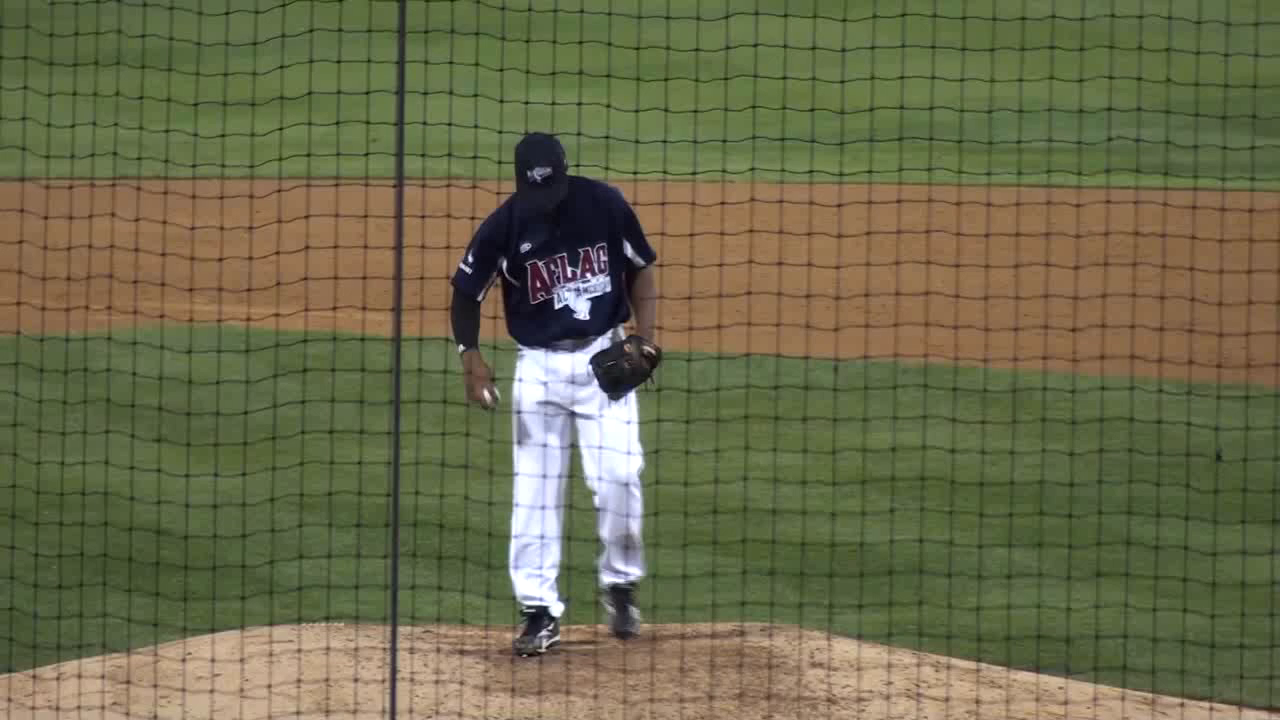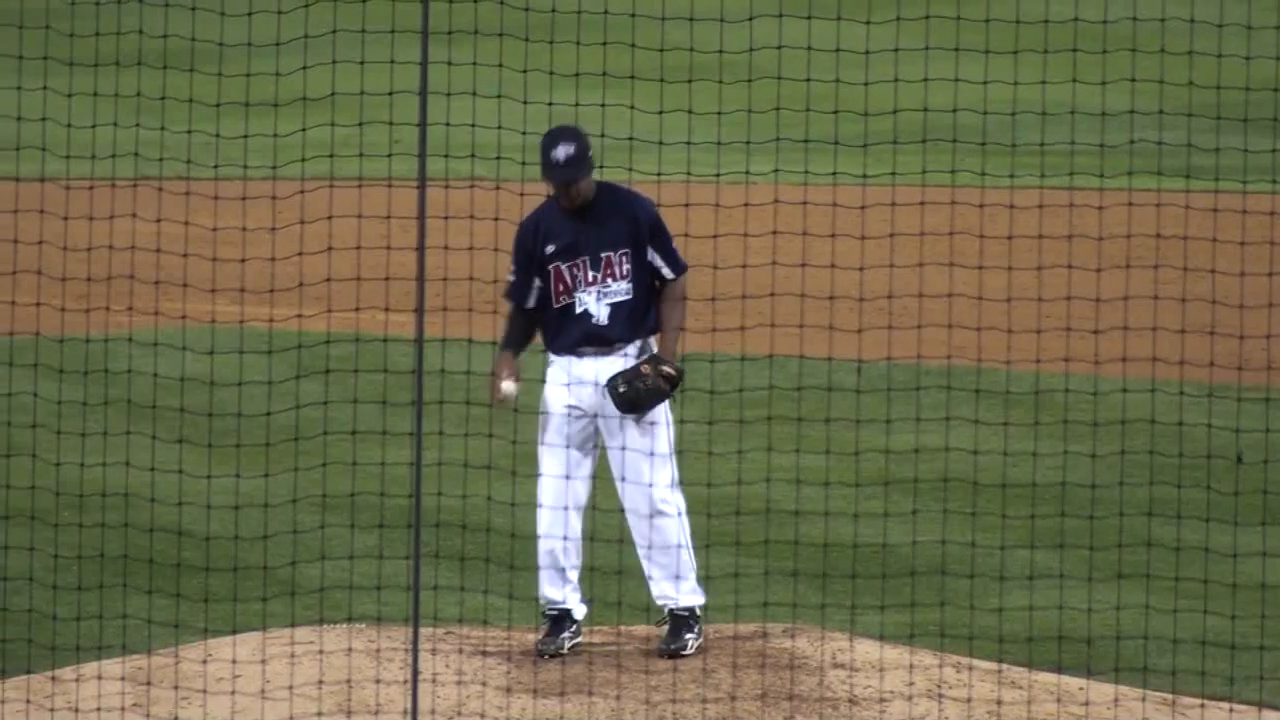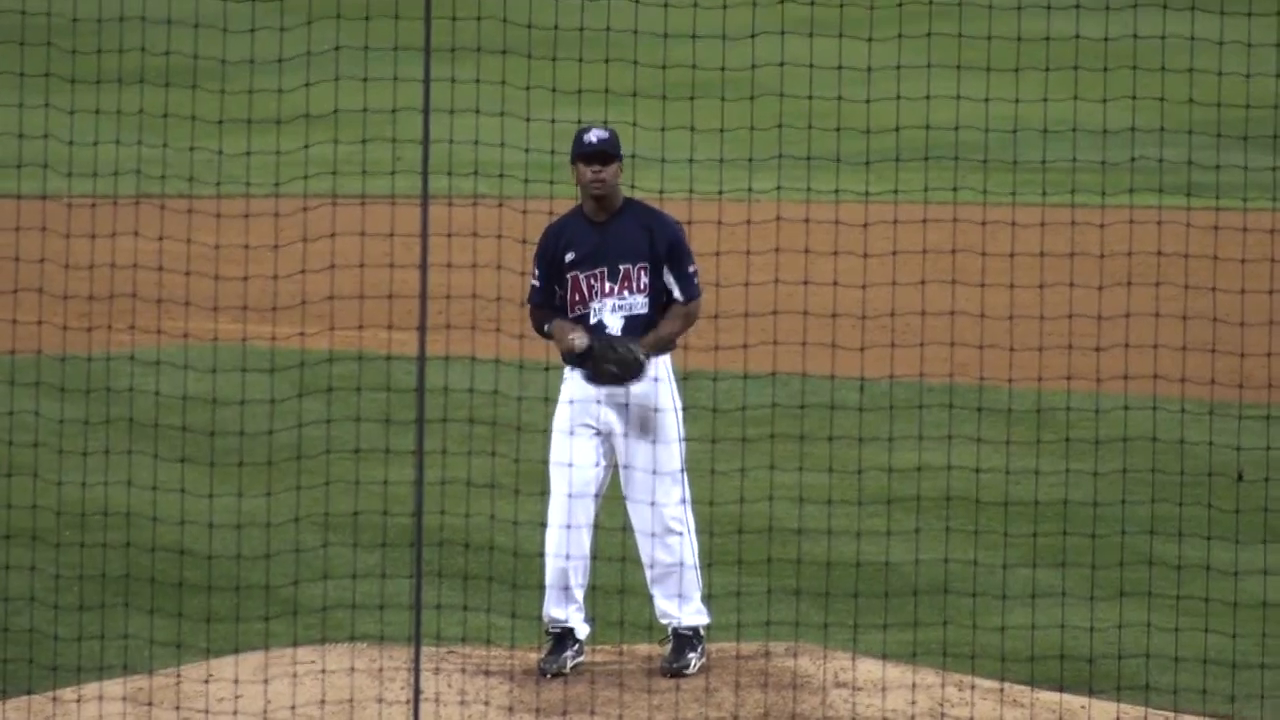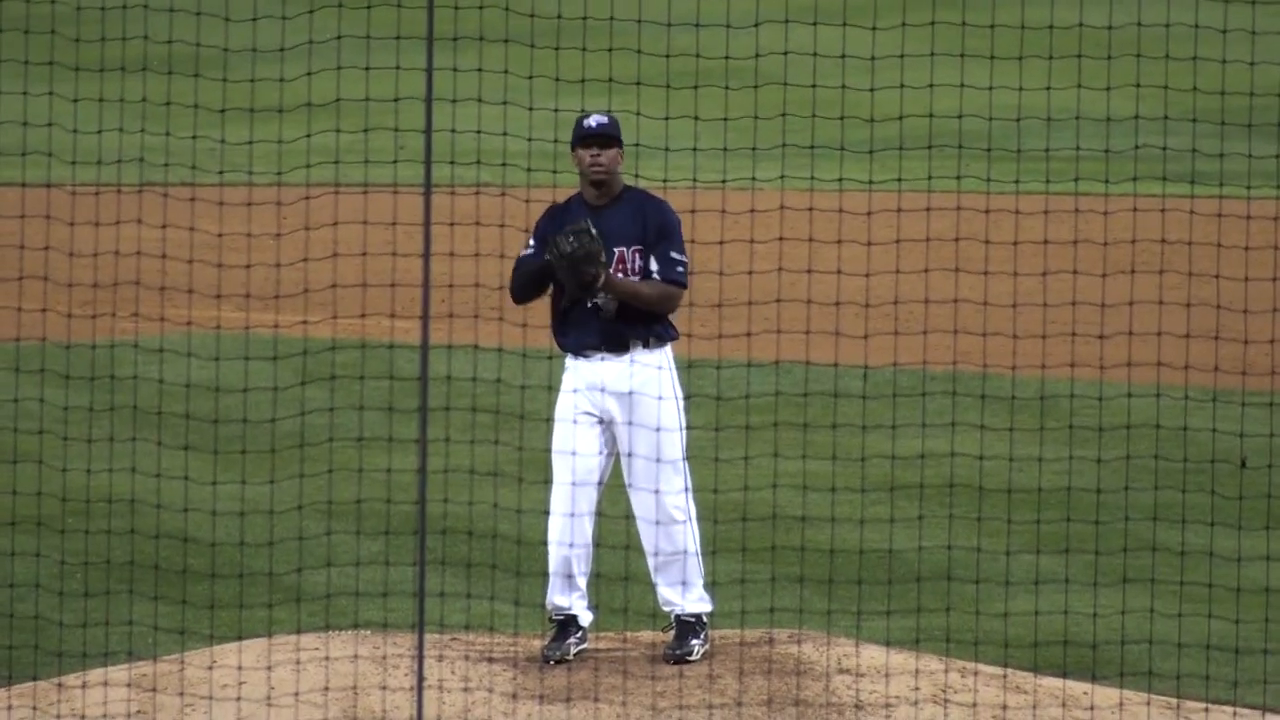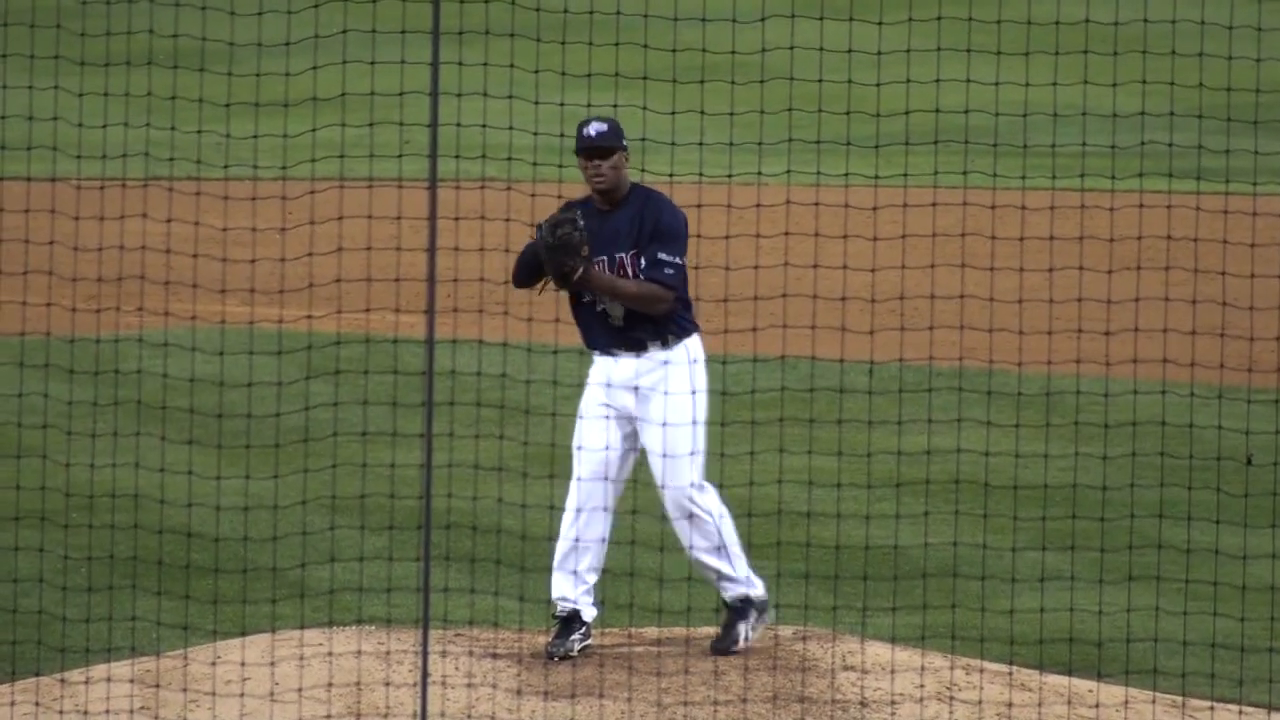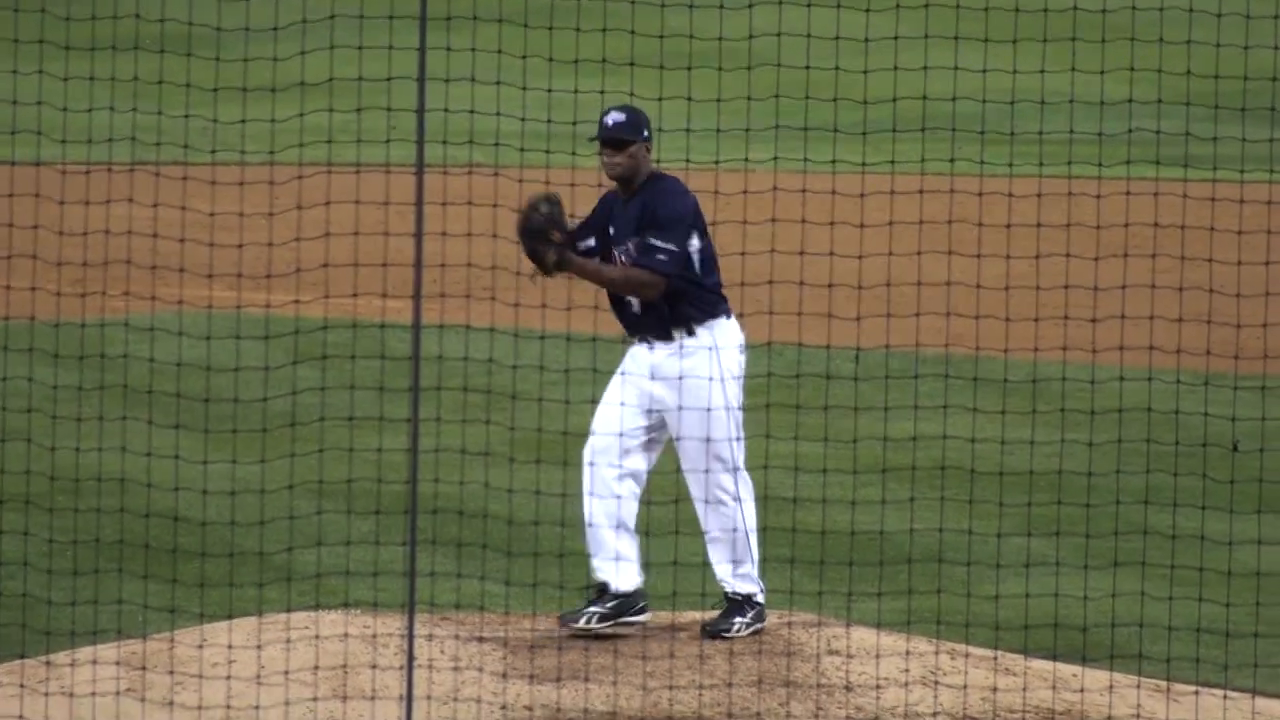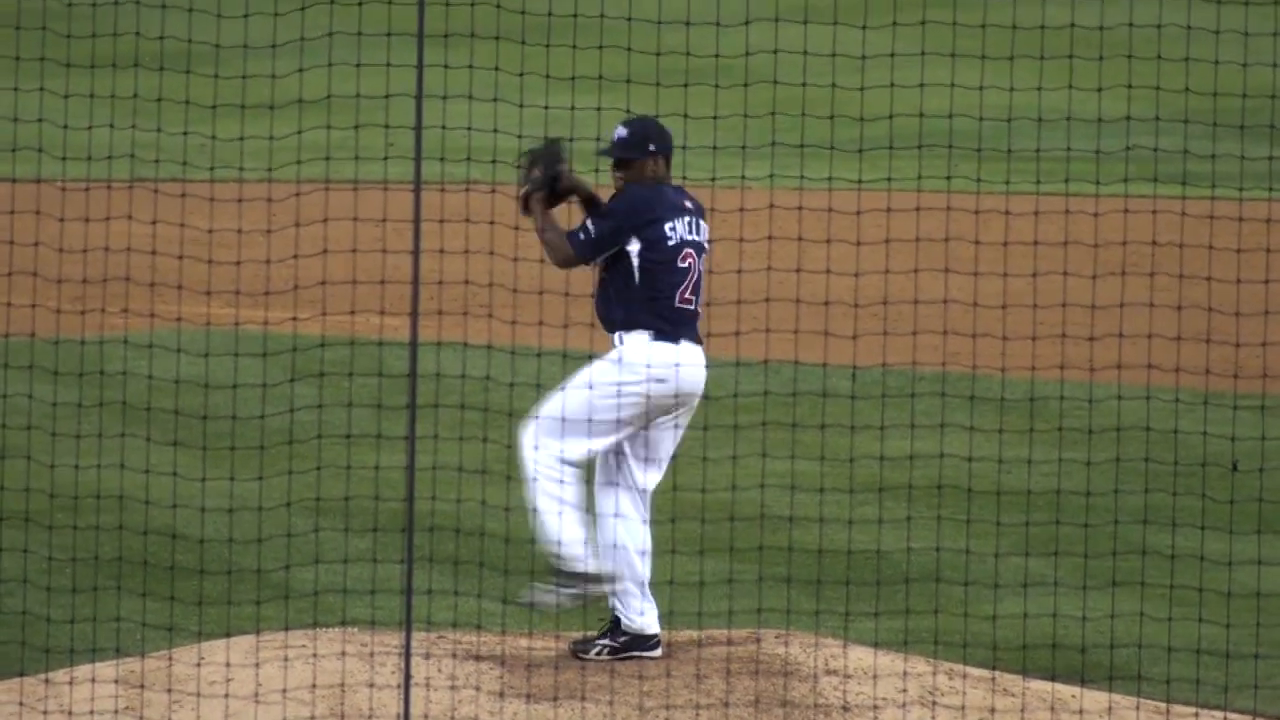
dt=0.4s
person 1, frame 1
left shoulder: (605, 204)
right shoulder: (502, 226)
left elbow: (641, 269)
right elbow: (466, 294)
left wrist: (644, 332)
right wrist: (470, 356)
left hip: (603, 357)
right hip: (538, 365)
left knee: (617, 479)
right knee: (534, 490)
left ankle: (620, 582)
right ankle: (540, 610)
person 1, frame 2
left shoulder: (635, 211)
right shoulder: (534, 230)
left elbow: (673, 285)
right elbow: (526, 308)
left wrist: (666, 353)
right wrist: (508, 355)
left hip: (632, 365)
right hip: (567, 372)
left knee: (653, 492)
right knee: (558, 496)
left ankle: (684, 610)
right ankle: (563, 613)
person 1, frame 3
left shoulder: (659, 228)
right shoulder: (556, 237)
left elbow: (688, 305)
right elbow: (539, 312)
left wrist: (642, 345)
right wrist: (559, 330)
left hip: (646, 383)
right hip: (580, 386)
left knee: (663, 509)
right knee: (567, 511)
left ankle: (687, 629)
right ankle: (566, 631)
person 1, frame 4
left shoulder: (655, 213)
right shoulder: (556, 219)
left elbow: (671, 295)
right elbow: (519, 290)
left wrist: (607, 279)
right wrist: (552, 261)
left hip: (646, 368)
right hip: (582, 372)
left knee: (664, 494)
right knee: (570, 498)
left ankle: (690, 616)
right ankle: (569, 618)
person 1, frame 5
left shoulder: (660, 213)
right shoulder: (573, 217)
left elbow: (659, 298)
right elbow: (522, 276)
left wrist: (587, 275)
right wrist: (541, 251)
left hip: (670, 361)
right hip: (608, 367)
left knee: (685, 488)
right knee: (588, 488)
left ankle: (746, 597)
right ankle: (573, 613)
person 1, frame 6
left shoulder: (670, 200)
right shoulder: (616, 205)
left elbow: (649, 282)
right elbow: (584, 251)
left wrist: (569, 262)
left hip: (703, 346)
right hip: (649, 350)
left knee: (716, 476)
right knee: (607, 460)
left ankle: (746, 597)
right ankle: (618, 590)
person 1, frame 7
left shoulder: (645, 201)
right shoulder: (682, 208)
left elbow: (567, 253)
left wrist: (539, 210)
right wrist: (583, 196)
left hip: (648, 358)
right hip: (686, 366)
left knee: (545, 442)
right knee: (621, 491)
left ankle: (580, 566)
right ankle: (635, 628)
